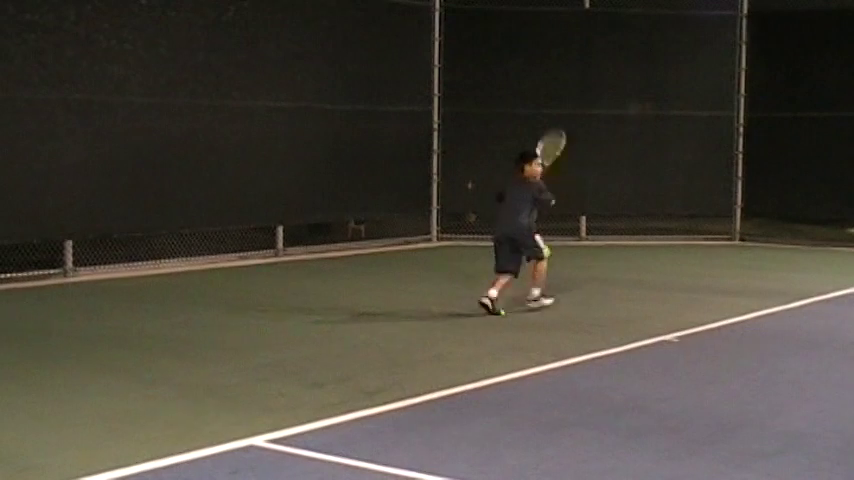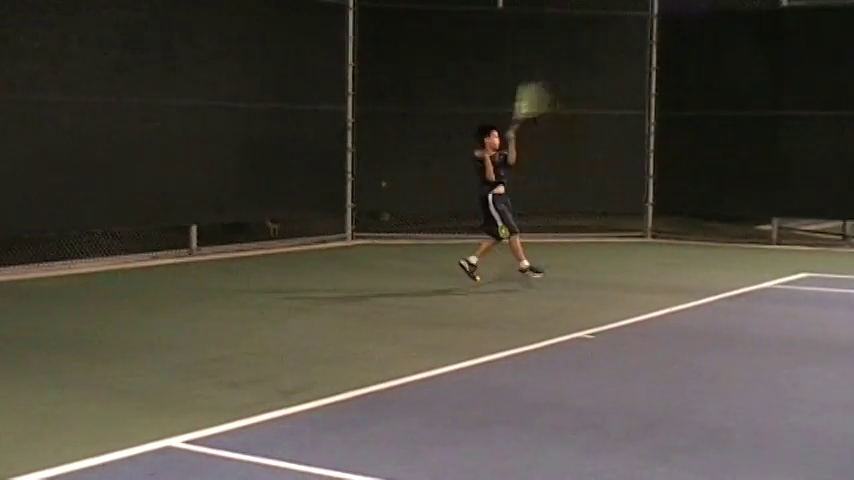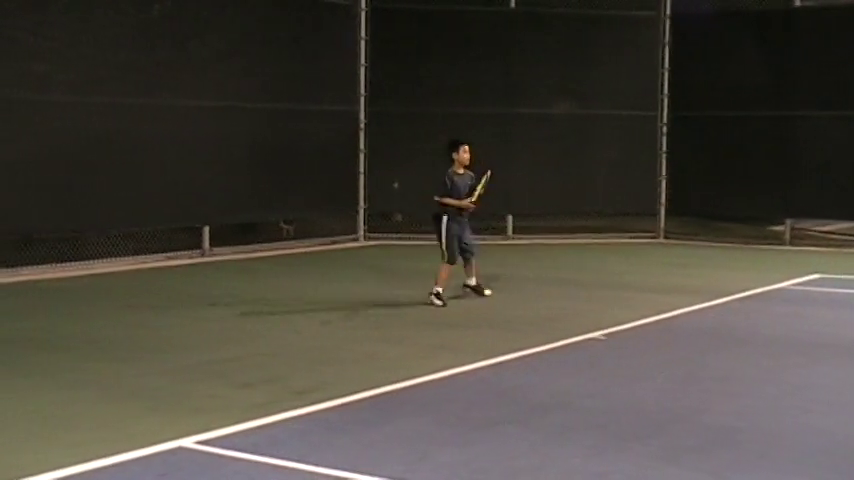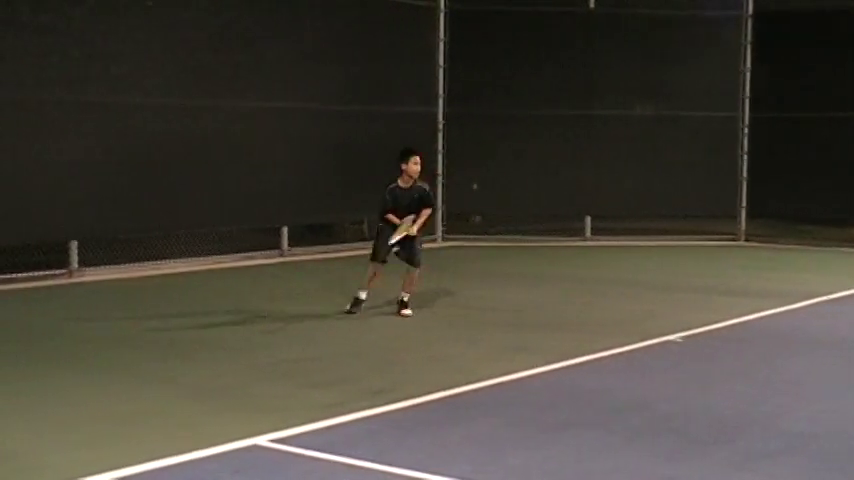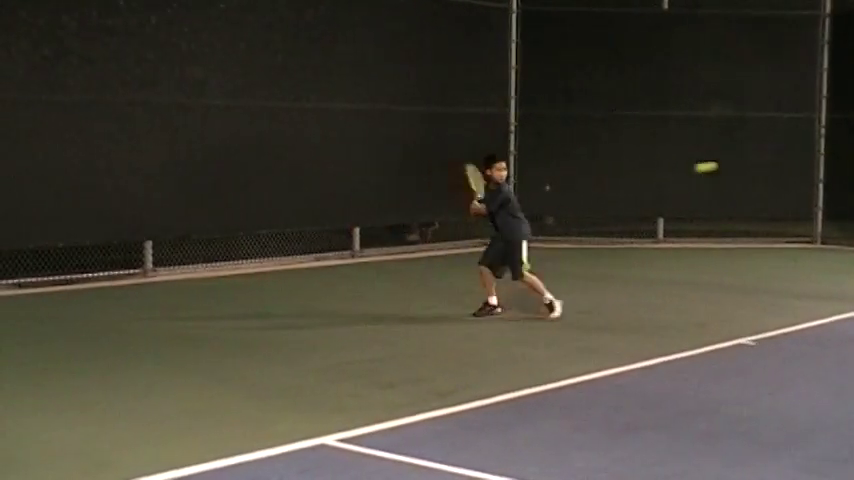
dt=1s
person 1, frame 1
left shoulder: (511, 185)
right shoulder: (537, 185)
left elbow: (500, 198)
right elbow: (550, 202)
left hip: (501, 231)
right hip: (521, 230)
left knee: (506, 271)
right knee: (541, 256)
left ankle: (490, 297)
right ankle: (535, 295)
person 1, frame 2
left shoulder: (500, 155)
right shoulder: (480, 158)
left elbow: (512, 160)
right elbow: (490, 179)
left wrist: (511, 140)
right wrist: (486, 159)
left hip: (501, 198)
right hip: (492, 199)
left knee: (496, 236)
right knee: (512, 232)
left ankle: (471, 262)
right ankle: (524, 265)
person 1, frame 3
left shoulder: (470, 176)
right shoulder: (448, 176)
right elbow: (438, 197)
left wrist: (469, 204)
right wrist: (459, 203)
left hip: (462, 219)
right hip: (448, 220)
left knee: (469, 253)
right knee: (450, 258)
left ankle: (471, 283)
right ankle: (437, 292)
person 1, frame 4
left shoulder: (422, 188)
right shoulder: (391, 190)
left elbow: (428, 207)
right elbow: (387, 214)
left wrist: (416, 225)
right wrist: (402, 225)
left hip: (411, 230)
right hip: (389, 227)
left knee: (415, 263)
right knee: (377, 261)
left ankle: (404, 300)
right ankle: (361, 297)
person 1, frame 5
left shoulder: (502, 190)
right shoulder: (489, 189)
left elbow: (485, 210)
right elbow: (484, 206)
left wrist: (475, 207)
right wrist: (477, 206)
left hip: (517, 235)
right hip: (502, 234)
left knee: (521, 273)
right knee: (484, 266)
left ankle: (550, 301)
right ankle: (492, 303)
